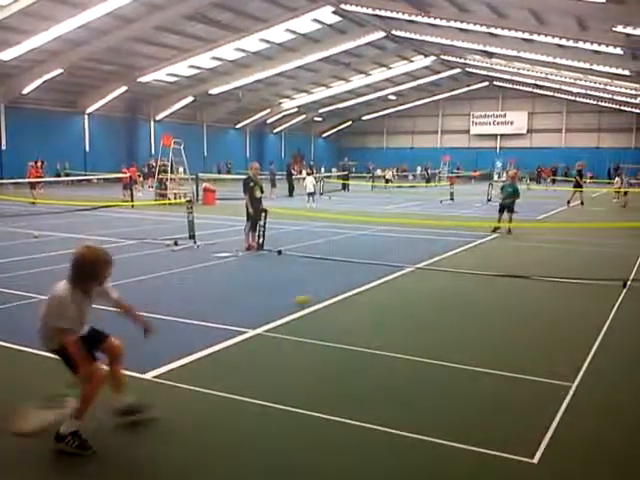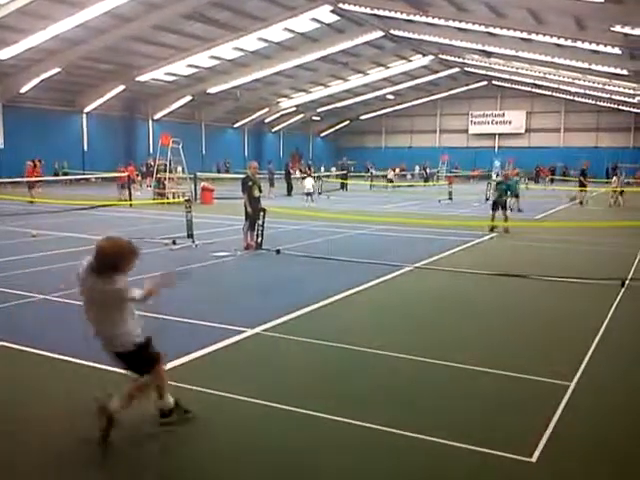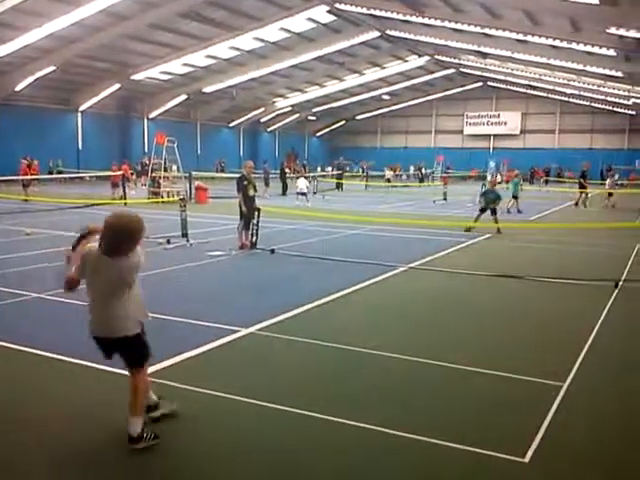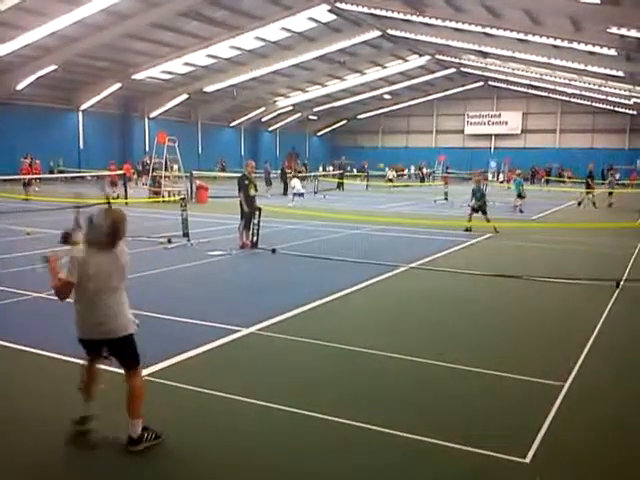
dt=0.2s
person 1, frame 1
left shoulder: (96, 284)
right shoulder: (64, 296)
left elbow: (118, 301)
right elbow: (67, 336)
left wrist: (139, 319)
right wrist: (84, 365)
left hip: (78, 330)
right hip: (60, 339)
left knee: (115, 349)
right knee: (97, 376)
left ankle: (123, 403)
right ankle: (66, 433)
person 1, frame 2
left shoulder: (87, 266)
right shoulder: (116, 287)
right elbow: (140, 297)
right wrist: (158, 284)
left hip: (110, 334)
right hip: (123, 338)
left knee: (155, 361)
right knee: (155, 371)
left ankle: (167, 406)
right ankle: (112, 408)
person 1, frame 3
left shoulder: (88, 253)
right shoulder: (133, 257)
left elbow: (70, 286)
right elbow: (137, 248)
right wrist: (99, 230)
left hip: (98, 327)
right hip: (127, 325)
left knee: (135, 362)
right knee: (138, 371)
left ankle: (151, 403)
right ankle: (136, 432)
person 1, frame 4
left shoulder: (79, 254)
right shoulder: (120, 252)
left elbow: (62, 292)
left wrist: (53, 266)
right wrist: (86, 240)
left hip: (87, 328)
right hip: (119, 325)
left knee: (92, 362)
right knee: (133, 373)
left ankle: (87, 415)
right ankle: (136, 434)
